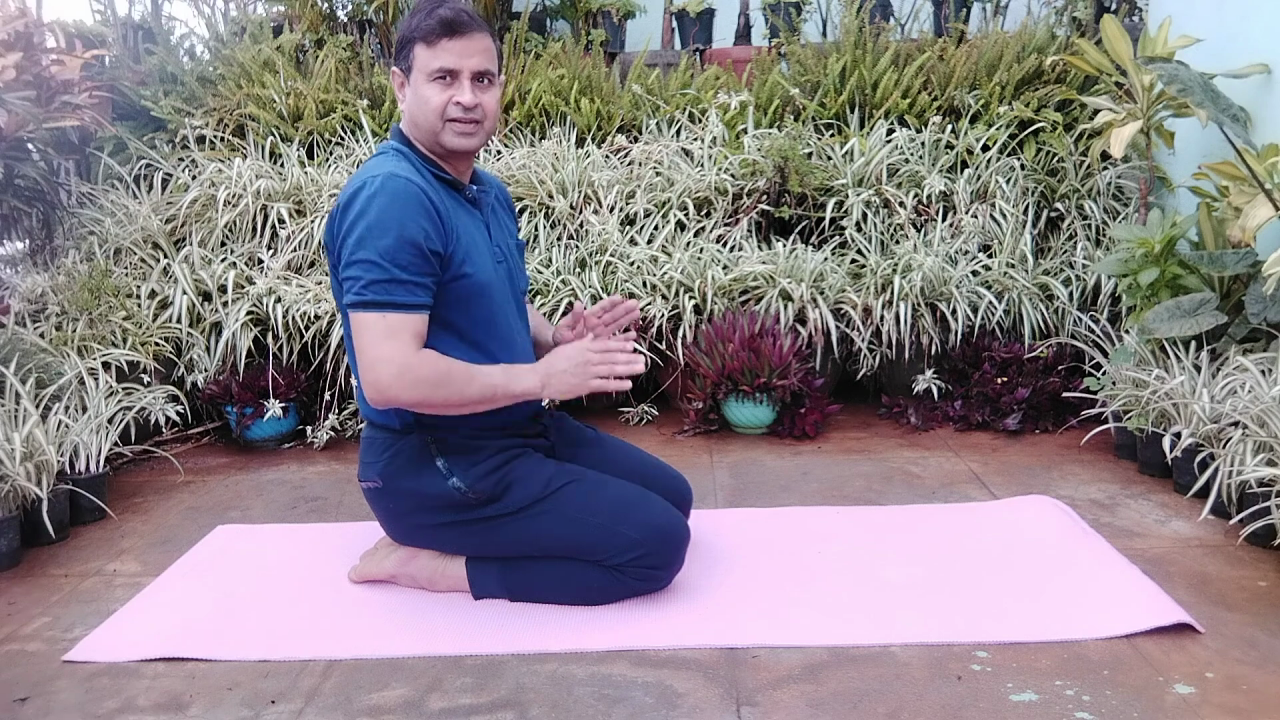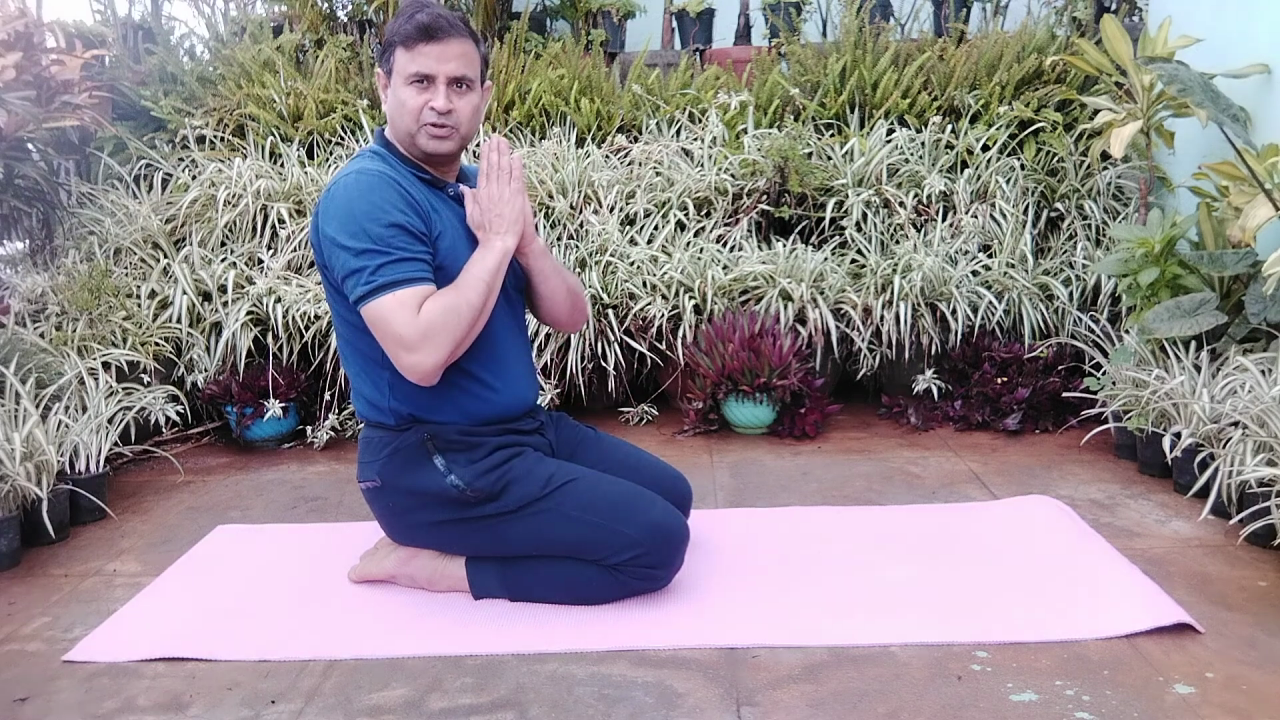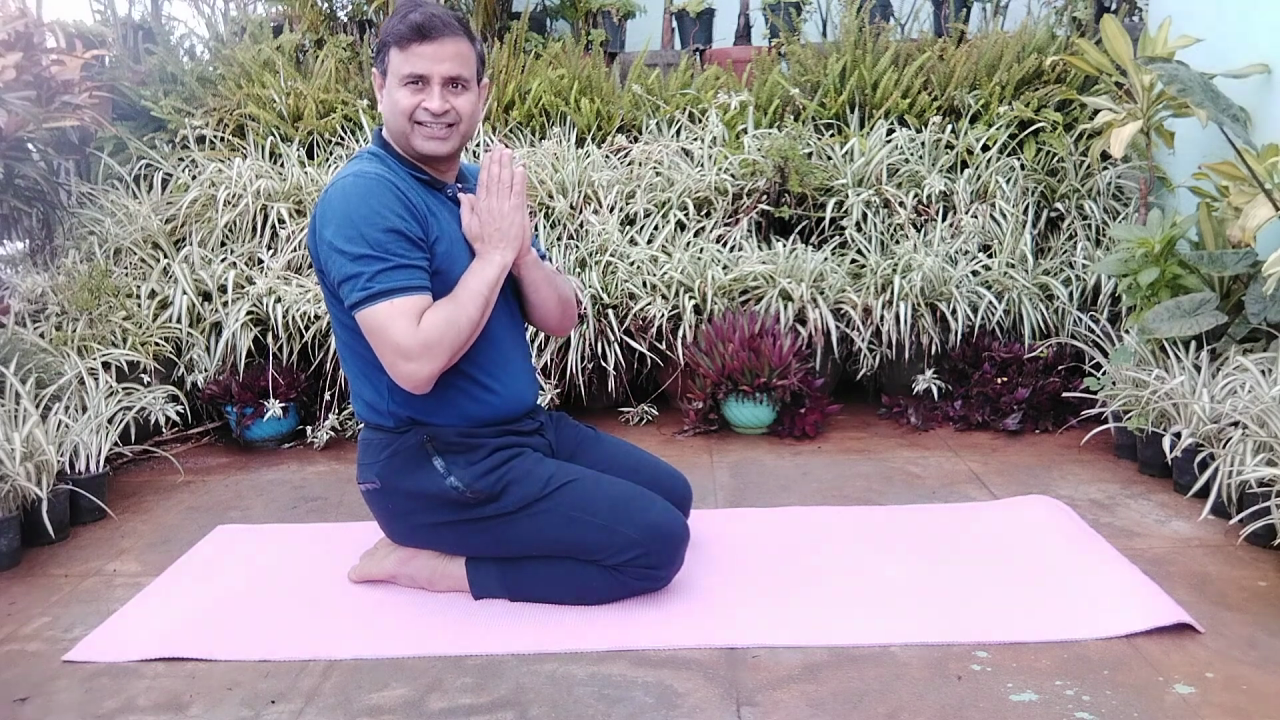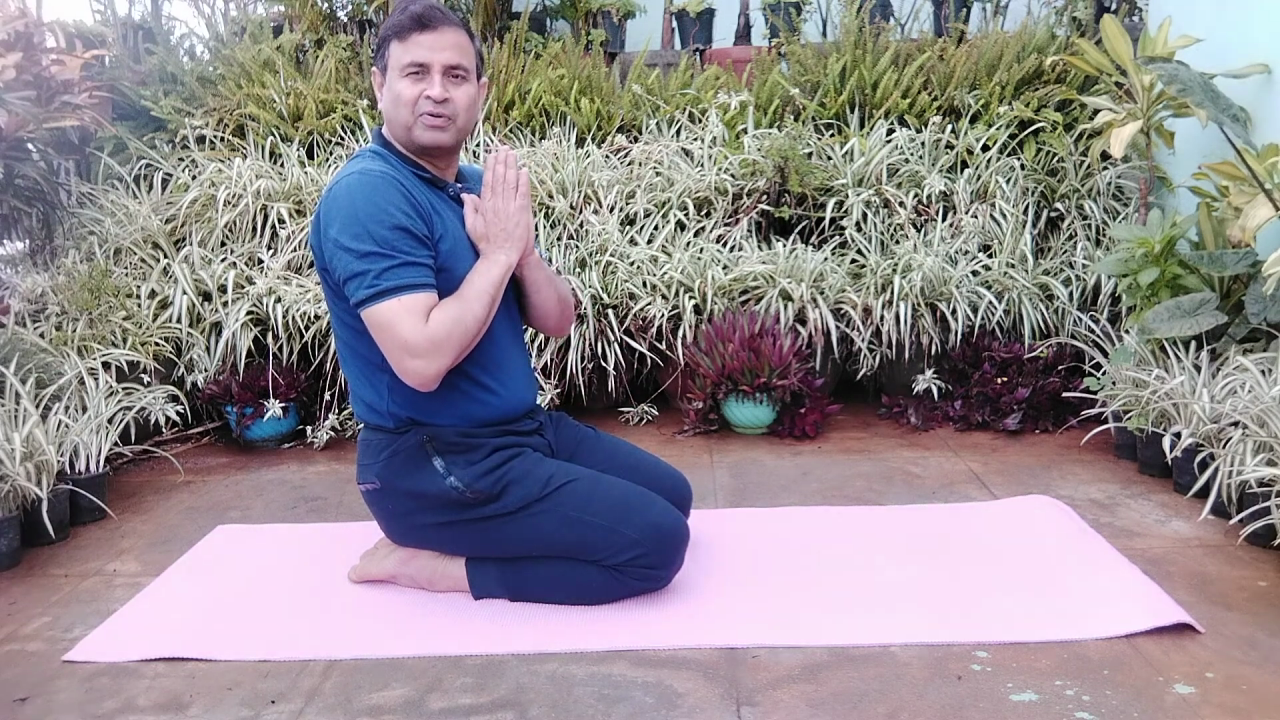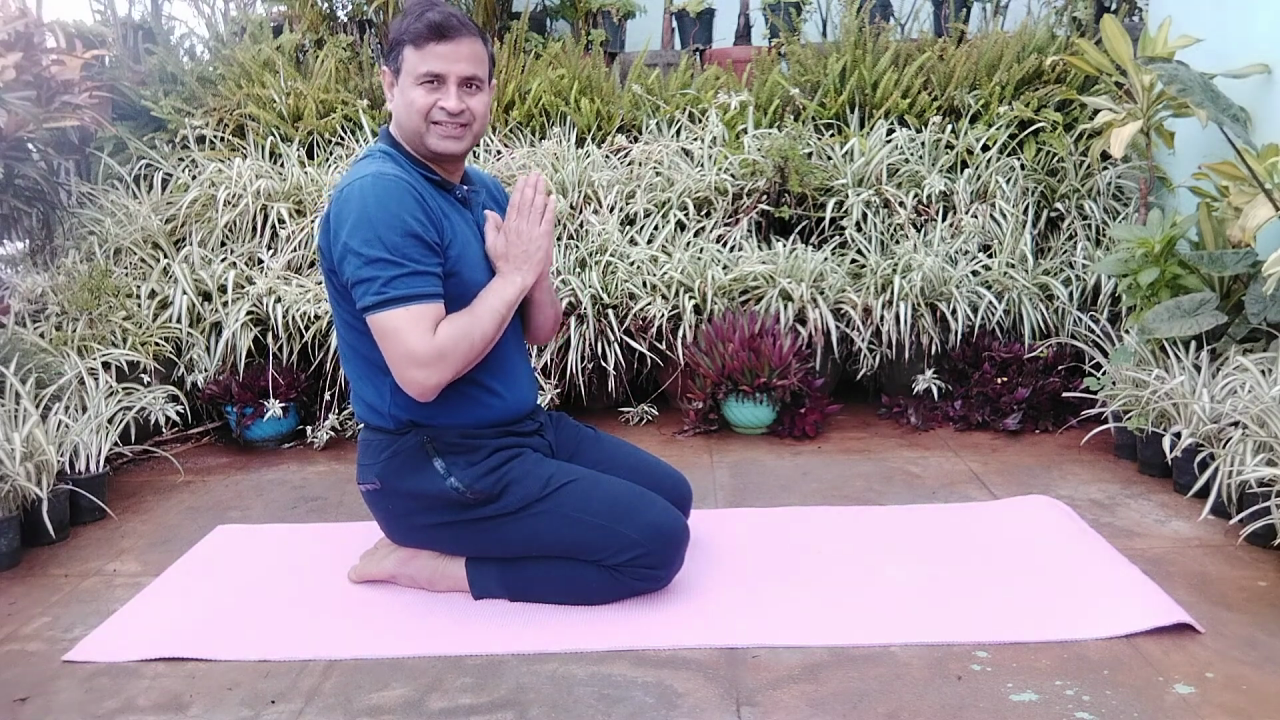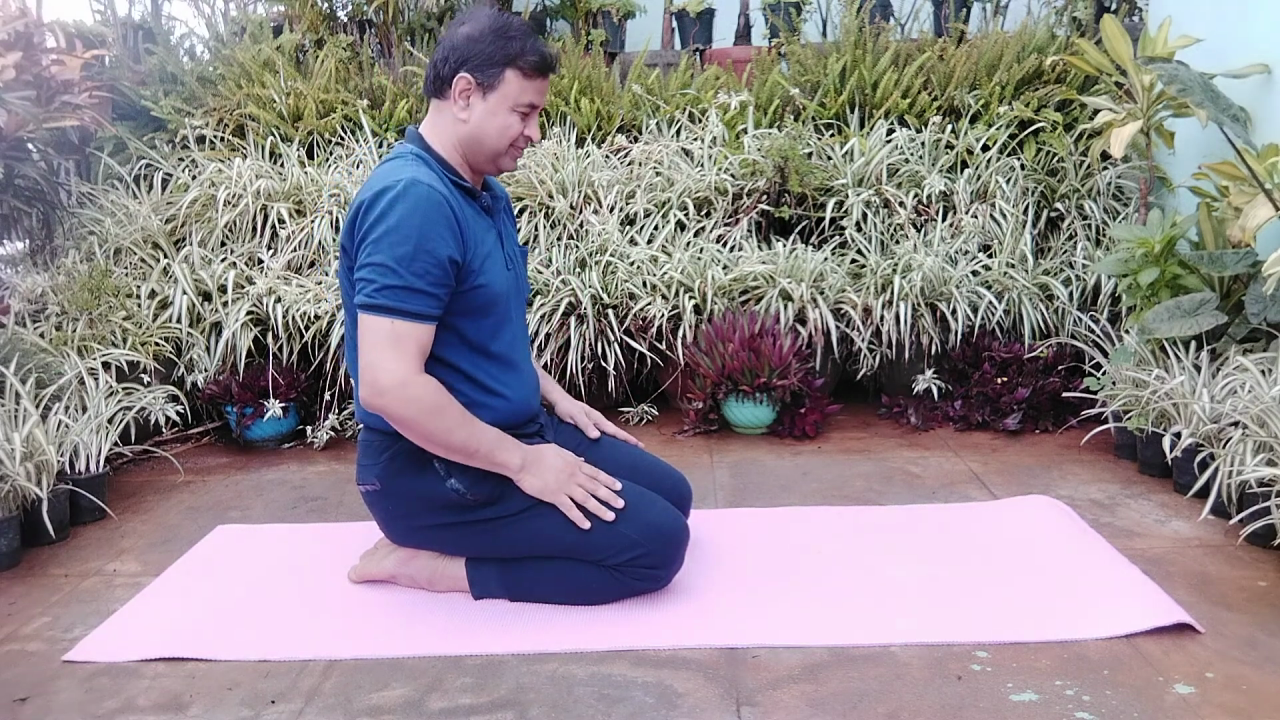
dt=0.7s
person 1, frame 1
left shoulder: (488, 192)
right shoulder: (389, 196)
right elbow: (388, 379)
left wrist: (559, 340)
right wrist: (540, 377)
left hip: (504, 433)
right hip: (435, 465)
left knee: (669, 496)
right knee: (656, 542)
left ankle: (439, 545)
right ankle: (431, 562)
person 1, frame 2
left shoulder: (480, 188)
right shoulder: (366, 195)
left elbow: (570, 316)
right elbow: (422, 354)
left wrist: (524, 237)
right wrist: (496, 240)
left hip: (521, 425)
right hip: (432, 462)
left knee: (671, 495)
right knee: (656, 542)
left ankle: (438, 546)
right ankle: (427, 562)
person 1, frame 3
left shoulder: (480, 189)
right shoulder: (363, 198)
left elbow: (561, 320)
right elbow: (415, 363)
left wrist: (520, 250)
right wrist: (494, 252)
right hip: (432, 464)
left knee: (671, 495)
right knee: (657, 541)
left ankle: (437, 547)
right ankle: (425, 561)
person 1, frame 4
left shoulder: (479, 187)
right shoulder: (366, 196)
left elbow: (558, 321)
right elbow: (421, 360)
left wrist: (522, 248)
right wrist: (498, 252)
right hip: (432, 464)
left knee: (671, 495)
right knee: (657, 542)
left ankle: (442, 545)
right ankle: (425, 561)
person 1, frame 5
left shoulder: (486, 191)
right shoulder: (377, 197)
left elbow: (543, 330)
right elbow: (423, 370)
left wrist: (534, 269)
right wrist: (514, 273)
right hip: (433, 465)
left knee: (670, 494)
right knee: (656, 540)
left ankle: (441, 544)
right ankle: (426, 561)
person 1, frame 6
left shoulder: (486, 194)
right shoulder: (411, 200)
right elbow: (388, 387)
left wrist: (557, 399)
right wrist: (522, 463)
left hip: (508, 429)
right hip: (431, 468)
left knee: (670, 495)
right knee: (656, 542)
left ankle: (440, 544)
right ankle: (424, 560)
